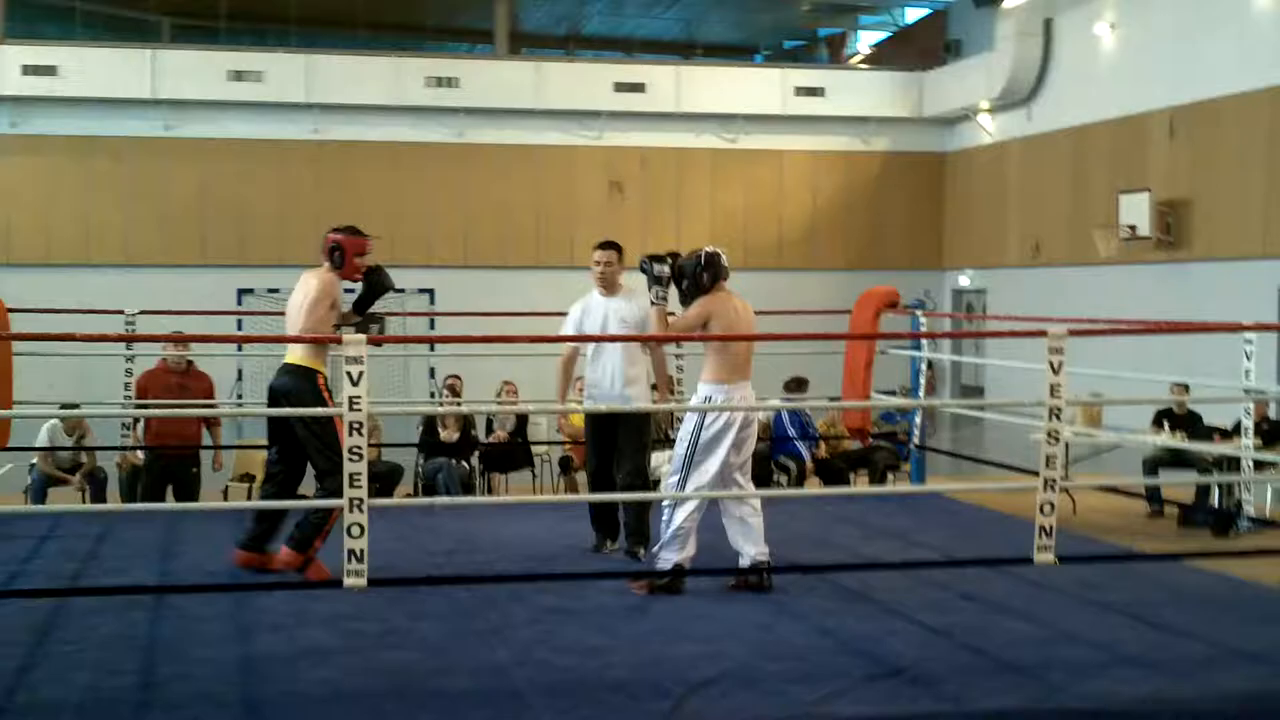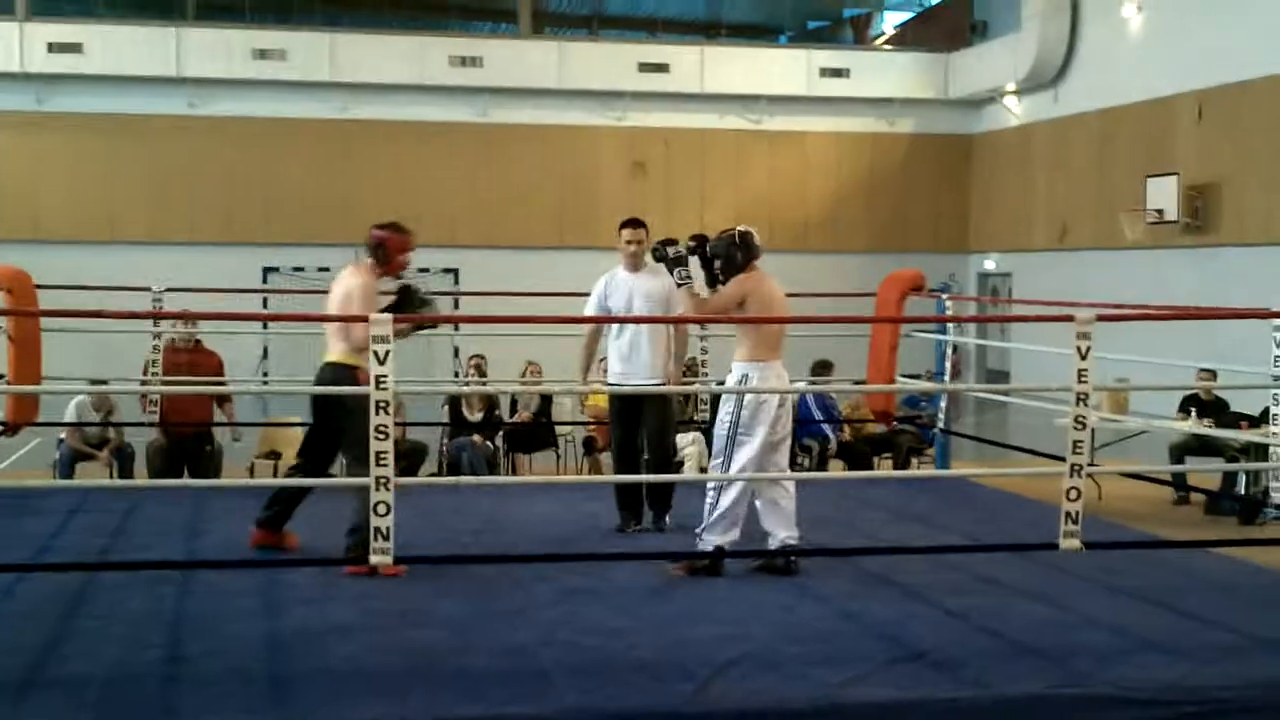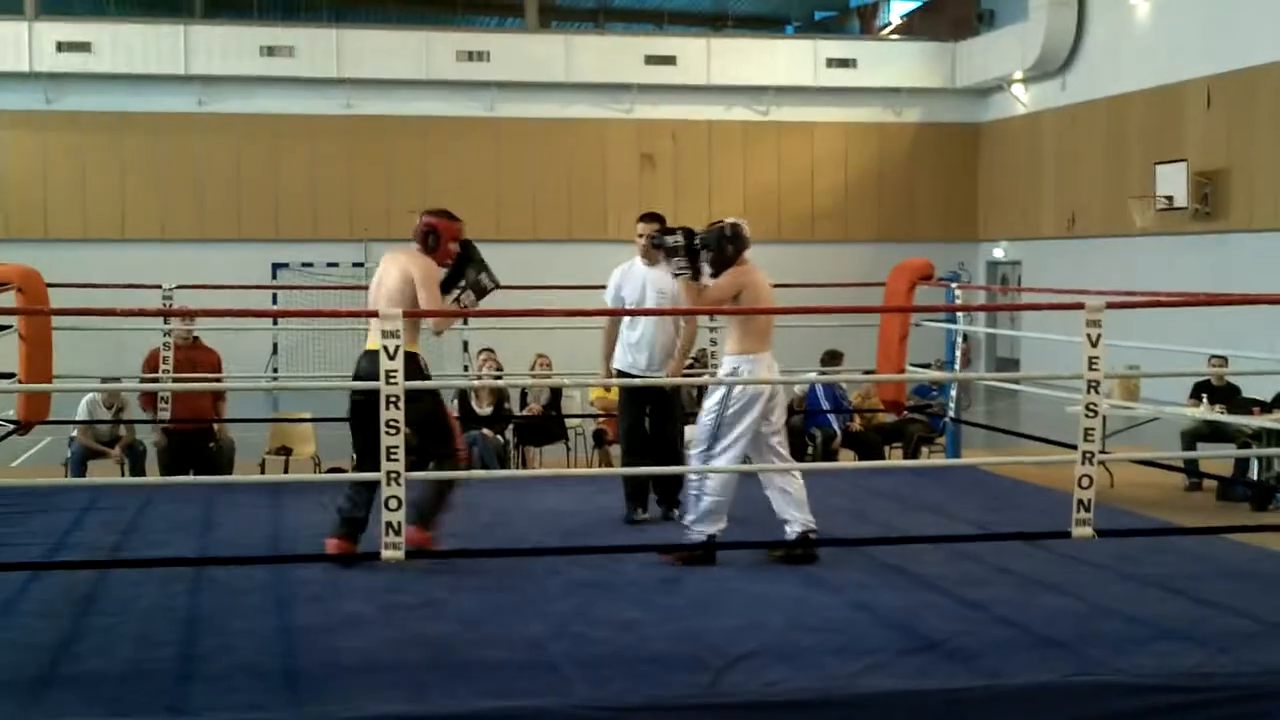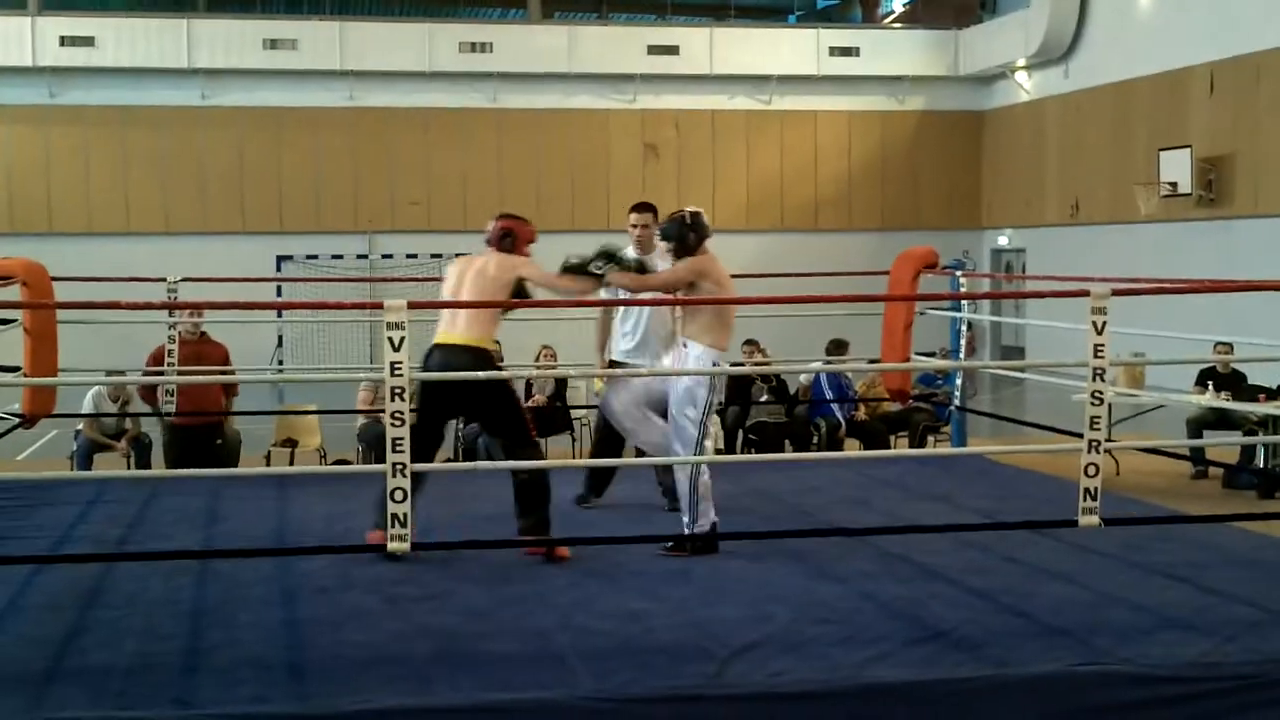
dt=0.3s
person 1, frame 1
left shoulder: (311, 278)
right shoulder: (326, 283)
left elbow: (335, 323)
right elbow: (305, 331)
left wrist: (366, 299)
right wrist: (348, 329)
left hip: (285, 379)
right hip: (305, 381)
left knee: (283, 471)
right knee: (336, 471)
left ankle: (251, 548)
right ankle: (298, 550)
person 1, frame 2
left shoulder: (352, 273)
right shoulder: (364, 282)
right elbow: (362, 339)
left wrist: (399, 308)
right wrist: (408, 323)
left hip: (330, 375)
right hip: (347, 377)
left knee: (312, 459)
right knee: (370, 467)
left ankle: (266, 527)
right ankle: (361, 556)
person 1, frame 3
left shoulder: (389, 259)
right shoulder: (424, 266)
right elbow: (436, 325)
left wrist: (453, 279)
right wrist: (469, 294)
left hip: (367, 365)
right hip: (403, 367)
left knee: (369, 460)
right knee: (449, 452)
left ankle: (342, 538)
right ankle: (419, 525)
person 1, frame 4
left shoulder: (457, 265)
right shoulder: (513, 265)
right elbow: (563, 286)
right wrist: (596, 279)
left hip: (436, 359)
right hip: (473, 362)
left knee: (416, 451)
right knee: (523, 448)
left ankle: (383, 529)
right ankle: (536, 536)
person 2, frame 1
left shoulder: (709, 303)
right shoulder: (743, 306)
left elbow: (665, 333)
left wrist: (658, 291)
right wrist: (679, 292)
left hip: (715, 399)
right hip: (743, 398)
left knee: (685, 486)
right knee: (739, 486)
left ankle: (669, 569)
right ankle: (756, 566)
person 2, frame 2
left shoulder: (744, 283)
right shoulder: (771, 285)
left elbow: (700, 312)
right elbow: (726, 306)
left wrist: (680, 273)
right wrist: (711, 275)
left hip: (750, 380)
right hip: (777, 379)
left knee: (730, 468)
right knee: (774, 469)
left ankle: (711, 551)
right ankle: (784, 549)
person 2, frame 3
left shoulder: (738, 276)
right shoulder: (754, 276)
left elbow: (698, 304)
right elbow: (709, 298)
left wrist: (680, 263)
right wrist: (691, 266)
left hip: (741, 372)
right hip: (766, 371)
left knee: (709, 457)
right knee: (776, 460)
left ankle: (701, 540)
right ankle: (802, 537)
person 2, frame 4
left shoulder: (697, 266)
right shoulder: (704, 268)
left elbow: (642, 284)
right elbow: (661, 284)
left wrist: (604, 273)
left hip: (702, 367)
right hip: (684, 359)
left knee: (690, 453)
right knee: (618, 402)
left ankle: (700, 533)
person 3, frame 1
left shoulder: (639, 305)
right shoulder: (582, 307)
left elbow: (655, 351)
right elbow: (569, 356)
left wrist: (664, 391)
right wrist: (561, 401)
left hip: (634, 403)
right hip: (596, 404)
left knee: (633, 474)
right knee: (598, 472)
left ankle: (638, 541)
right ankle: (606, 533)
person 3, frame 2
left shoulder: (664, 281)
right shoulder: (607, 283)
left elbow: (680, 327)
right elbow: (593, 333)
left wrist: (677, 367)
right wrist: (582, 378)
left hip: (657, 378)
right hip: (620, 380)
left knee: (660, 446)
right knee: (624, 450)
left ankle: (660, 509)
right ankle: (630, 513)
person 3, frame 3
right shoulder: (623, 273)
left elbow: (690, 322)
right elbow: (613, 321)
left wrist: (679, 361)
right wrist: (606, 363)
left hip: (665, 370)
right hip: (629, 369)
left knee: (666, 439)
right knee: (632, 438)
left ankle: (668, 501)
right ankle: (636, 502)
person 3, frame 4
left shoulder: (671, 263)
right elbow: (606, 311)
right wrist: (601, 354)
left hip: (661, 357)
right hip: (622, 356)
right knee: (609, 424)
left ankle: (671, 489)
right ankle: (594, 488)
